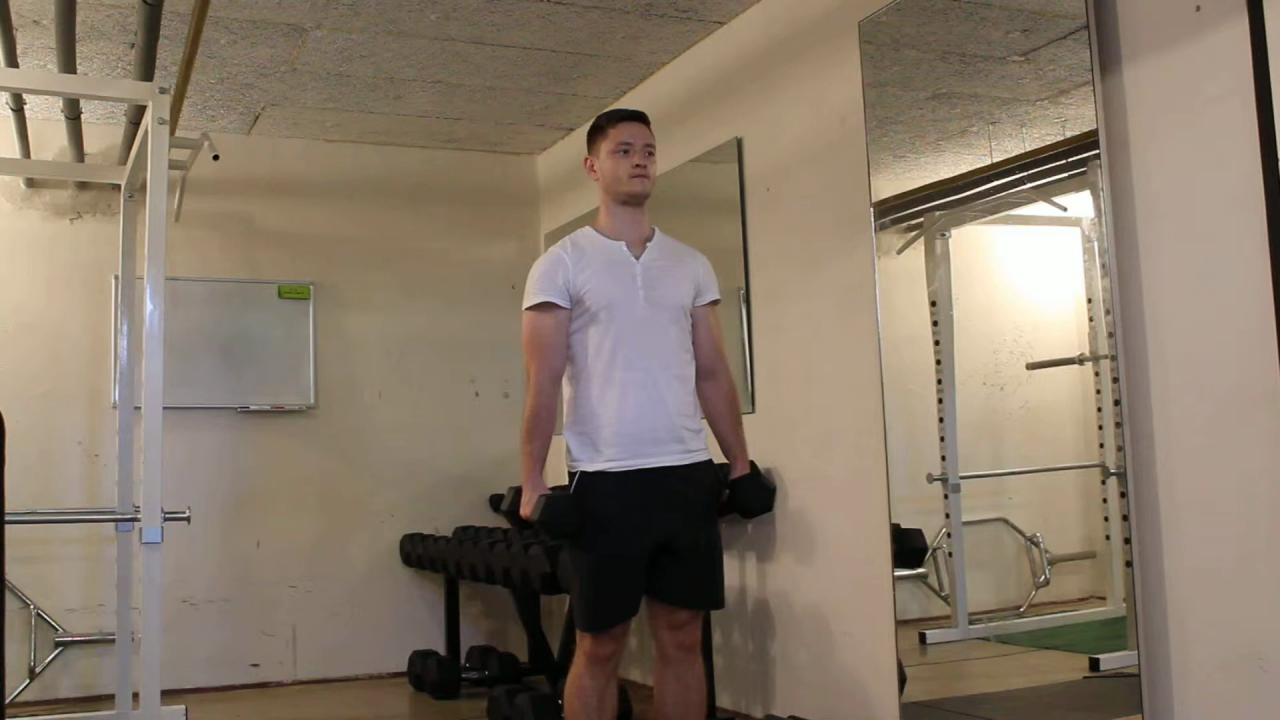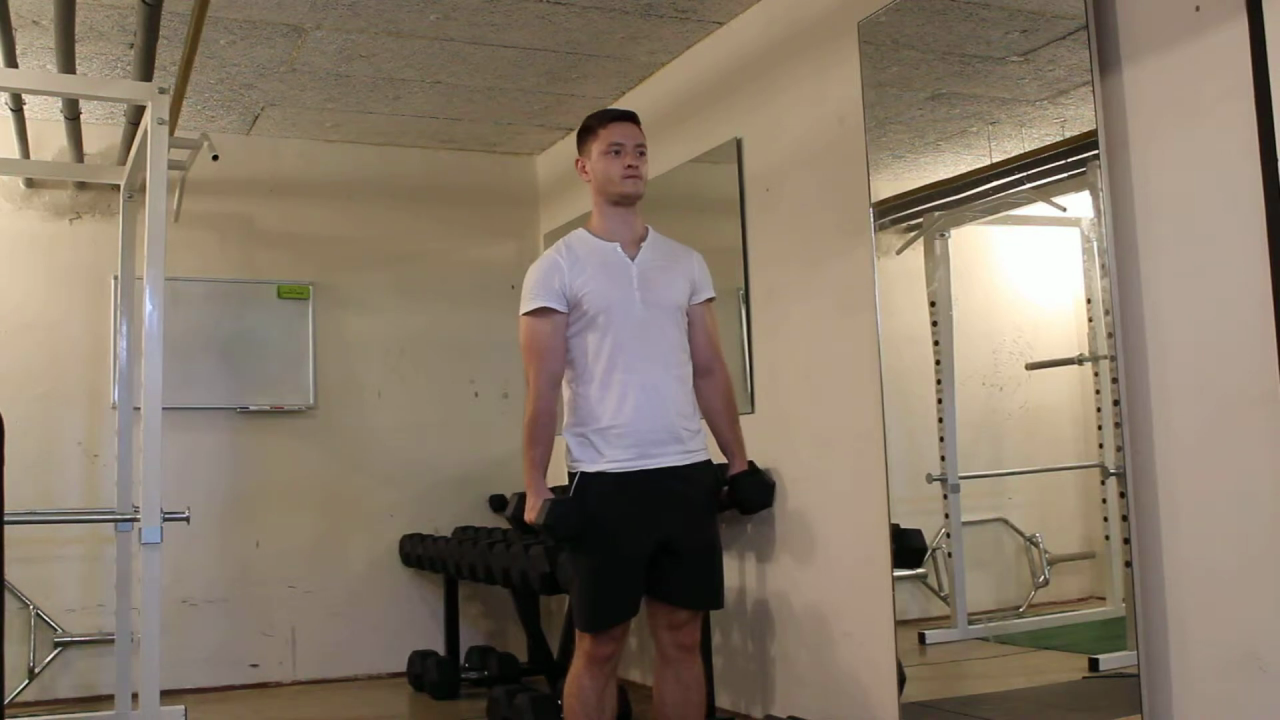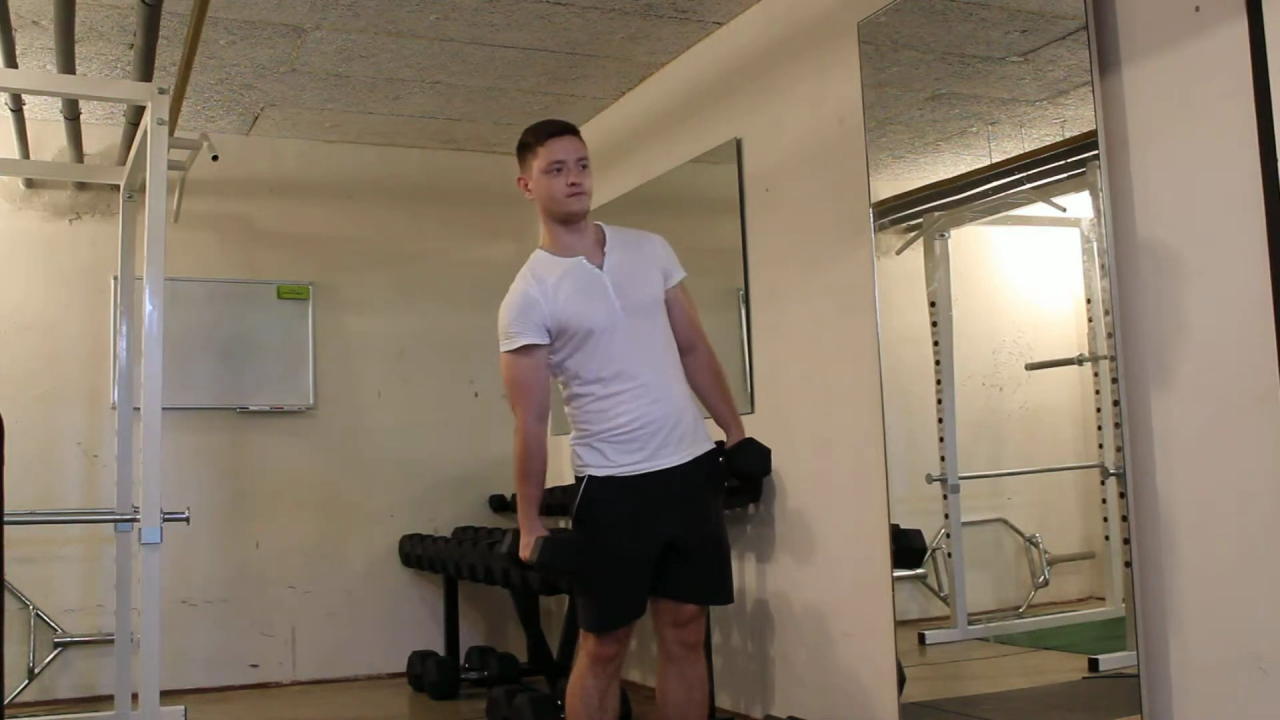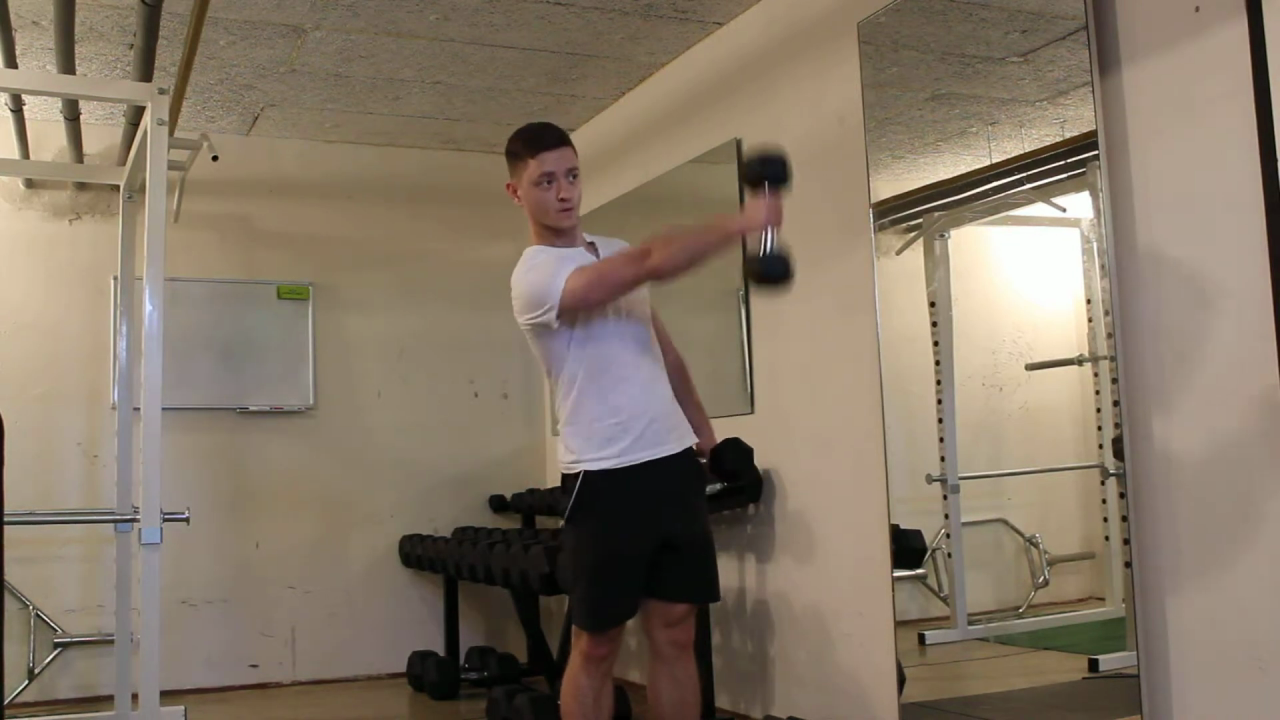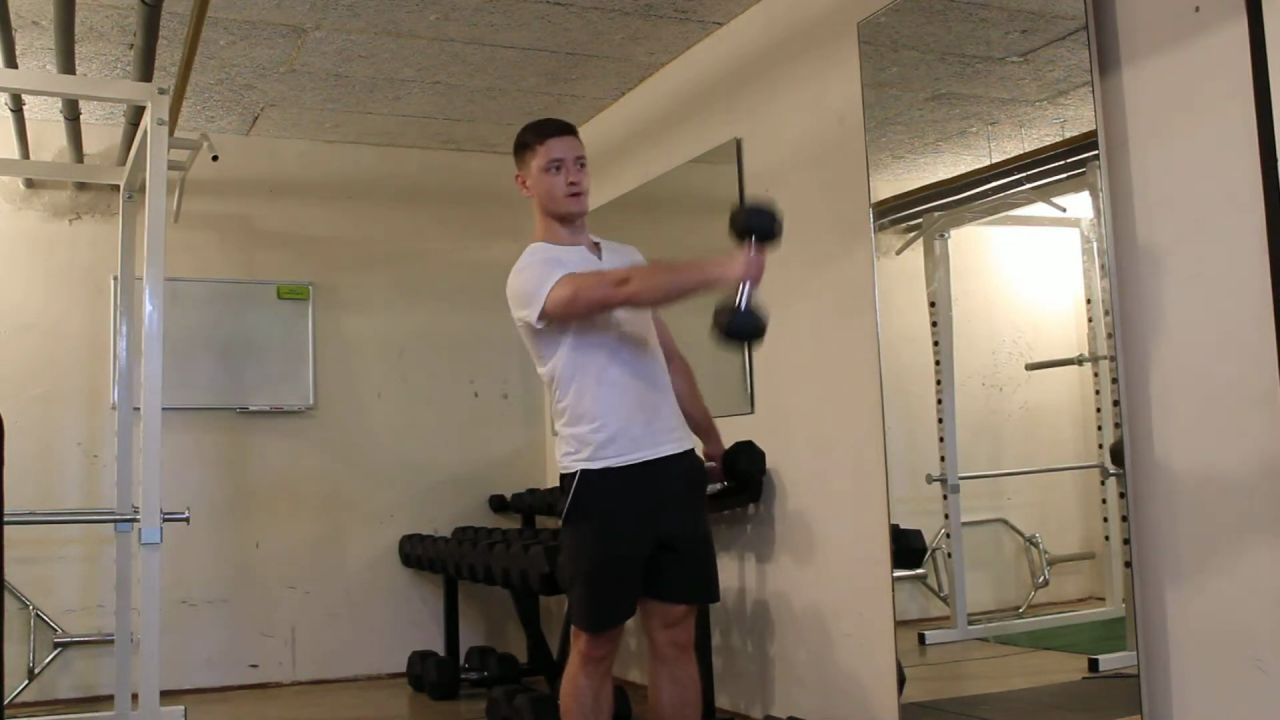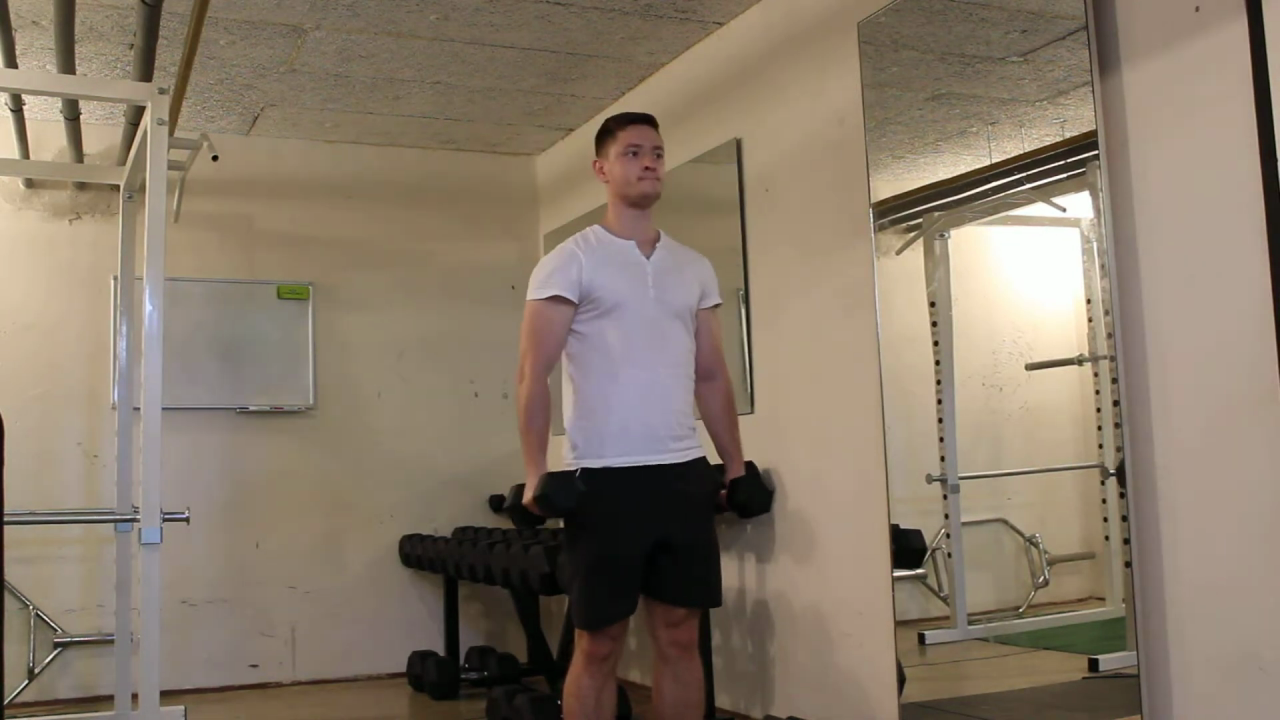
dt=0.7s
person 1, frame 1
left shoulder: (691, 264)
right shoulder: (562, 264)
left elbow: (713, 373)
right elbow: (543, 382)
left wrist: (741, 462)
right wrist: (532, 481)
left hip: (688, 474)
right hip: (606, 479)
left knee: (682, 637)
right knee: (600, 645)
person 1, frame 2
left shoulder: (685, 262)
right shoulder: (557, 267)
left elbow: (709, 370)
right elbow: (543, 388)
left wrist: (739, 459)
right wrist: (535, 487)
left hip: (686, 474)
right hip: (606, 480)
left knee: (681, 637)
right knee: (599, 646)
person 1, frame 3
left shoulder: (650, 249)
right shoulder: (529, 297)
left elbow: (693, 348)
right elbow: (530, 423)
left wrist: (735, 431)
right wrist: (530, 522)
left hip: (691, 468)
right hip: (613, 485)
left knee: (685, 634)
right knee: (604, 646)
person 1, frame 4
left shoulder: (617, 254)
right shoulder: (538, 278)
right elbow: (649, 263)
left wrist: (704, 429)
right wrist: (738, 224)
left hip: (672, 463)
right hip: (606, 478)
left knee: (675, 631)
right knee: (597, 644)
person 1, frame 5
left shoulder: (625, 255)
right shoulder: (534, 274)
right elbow: (625, 290)
left wrist: (708, 436)
right wrist: (719, 270)
left hip: (671, 465)
right hip: (602, 477)
left knee: (675, 633)
right knee: (595, 644)
person 1, frame 6
left shoulder: (695, 268)
right shoulder: (571, 261)
right elbow: (534, 374)
left wrist: (735, 462)
right wrist: (535, 473)
left hip: (684, 475)
right hip: (606, 479)
left knee: (680, 637)
right knee: (599, 644)
